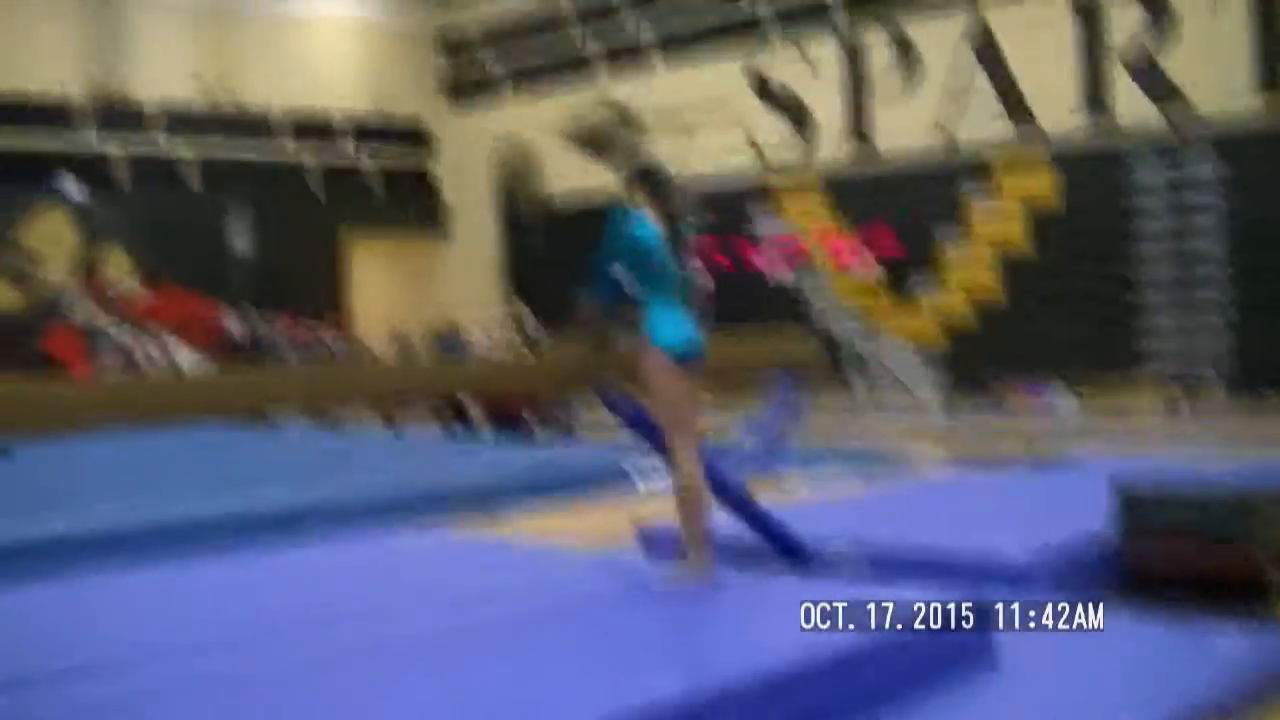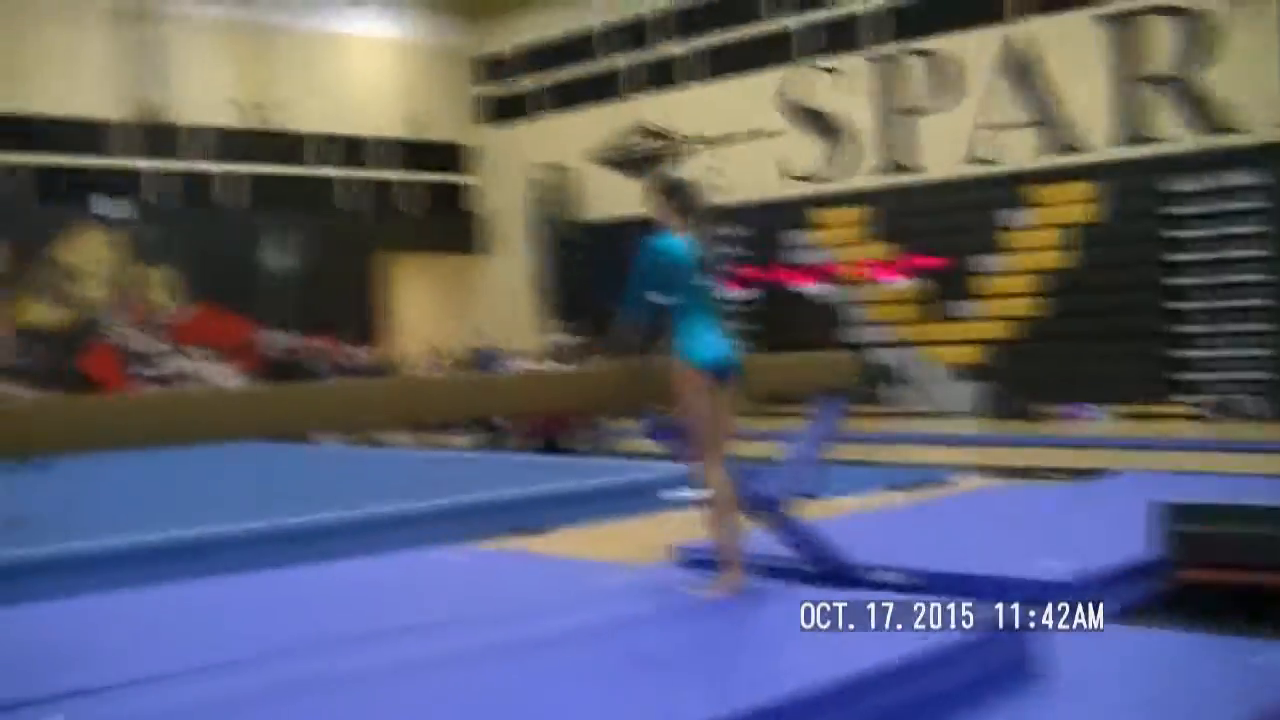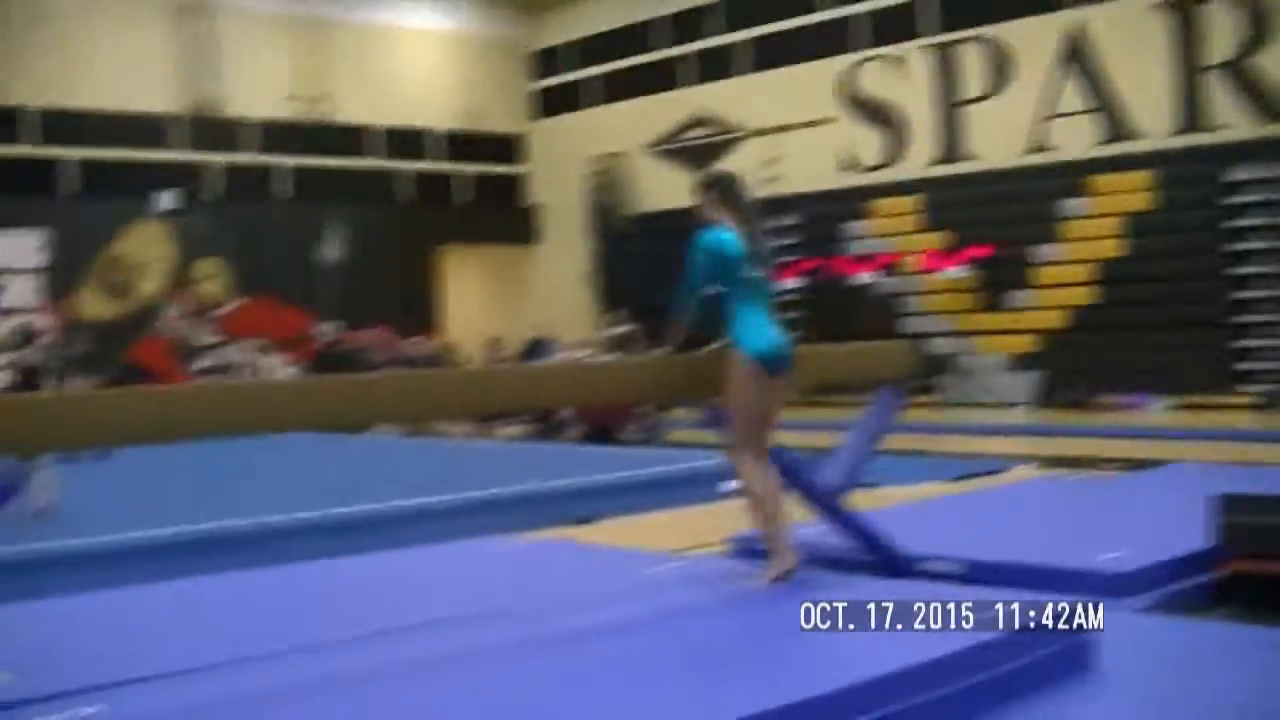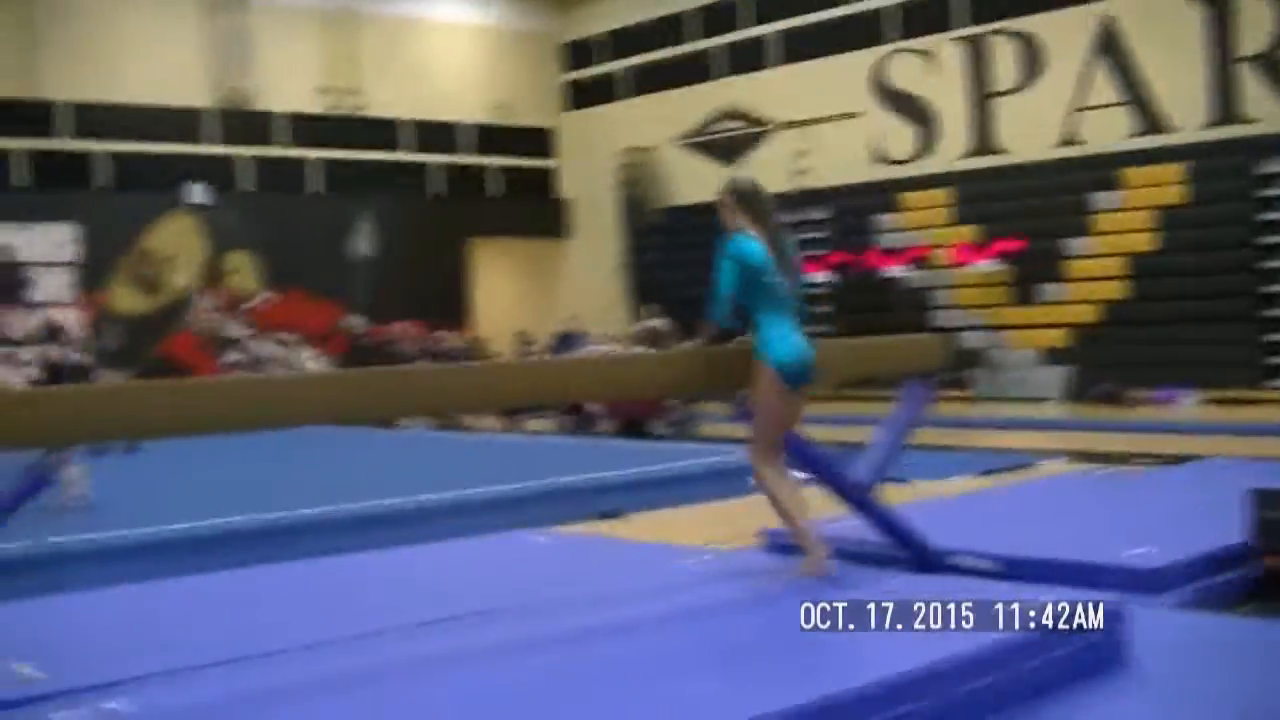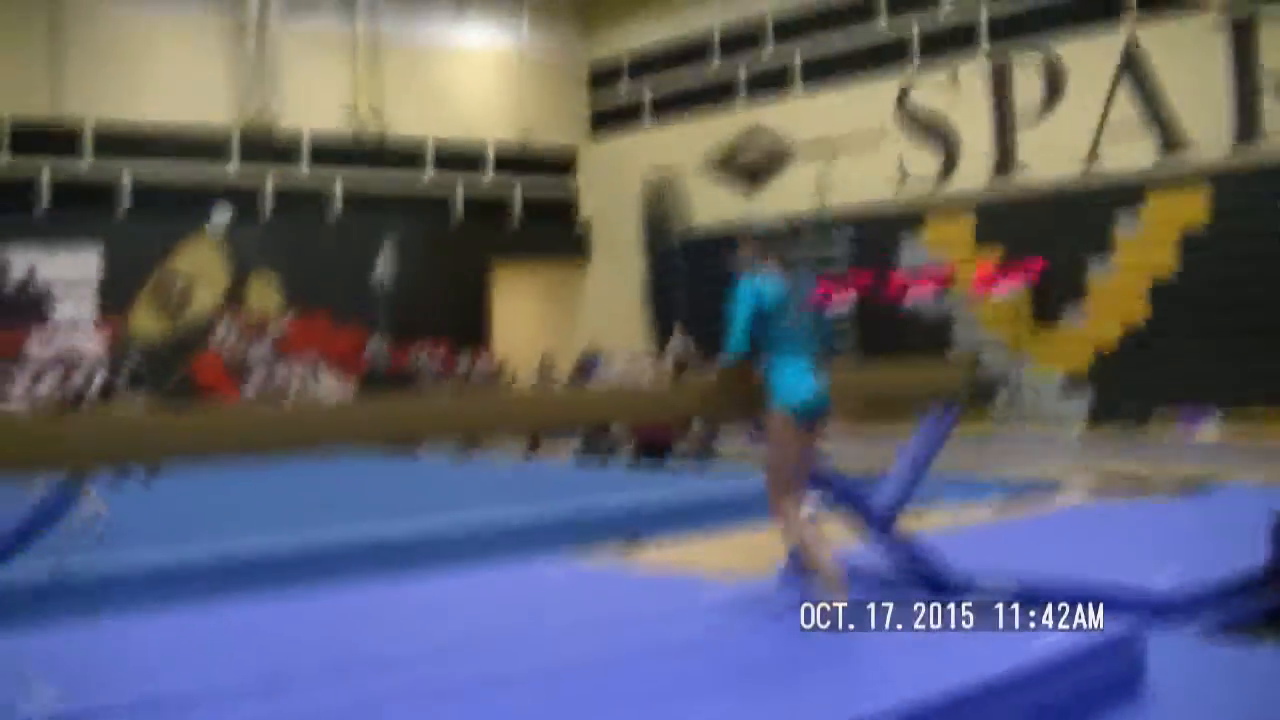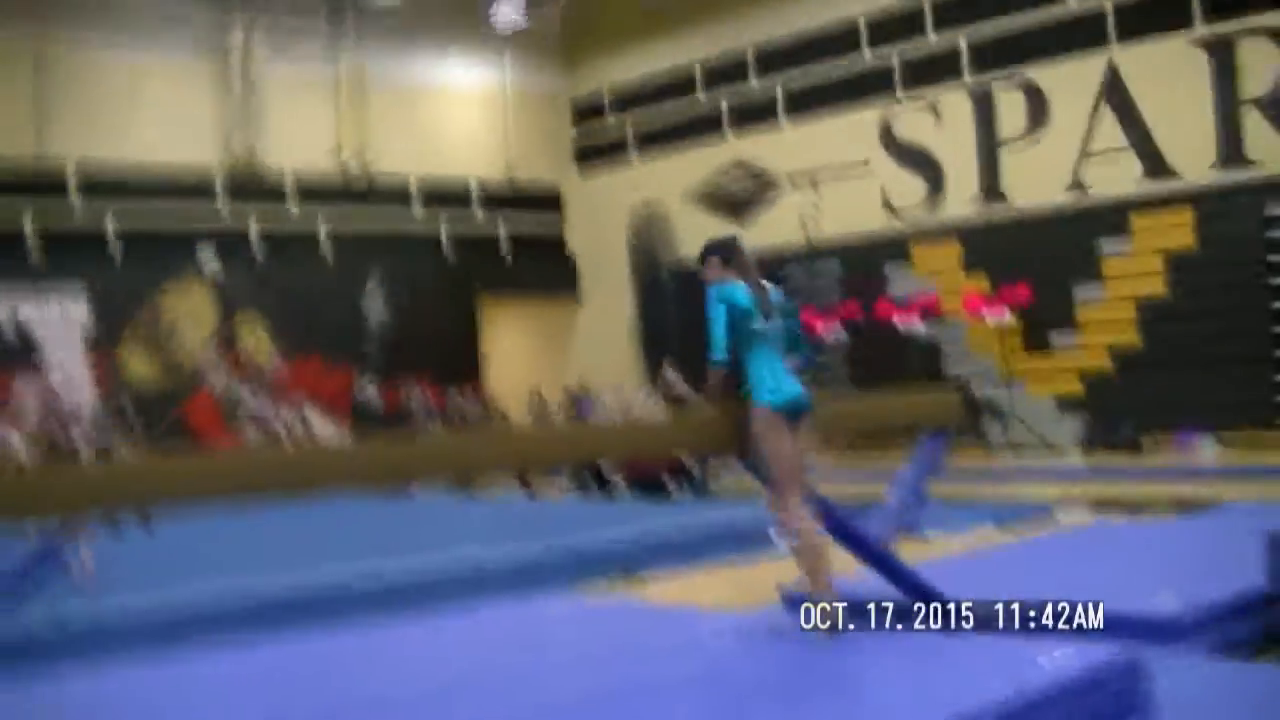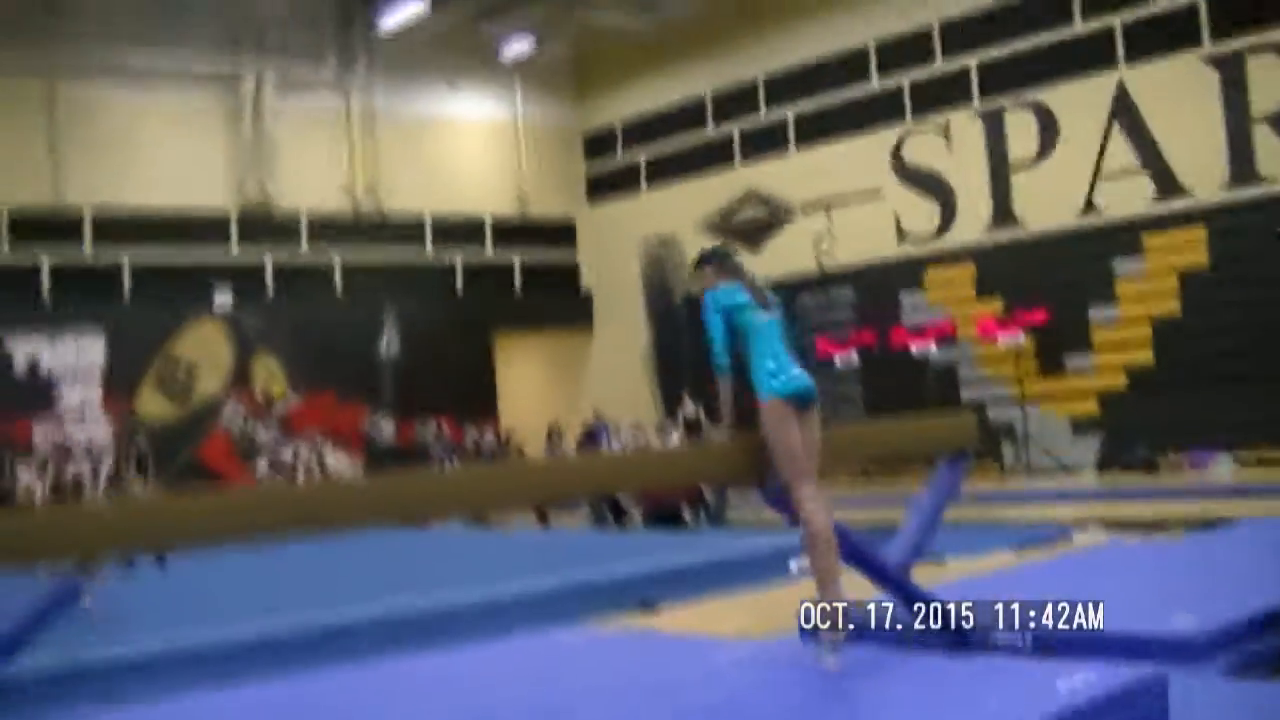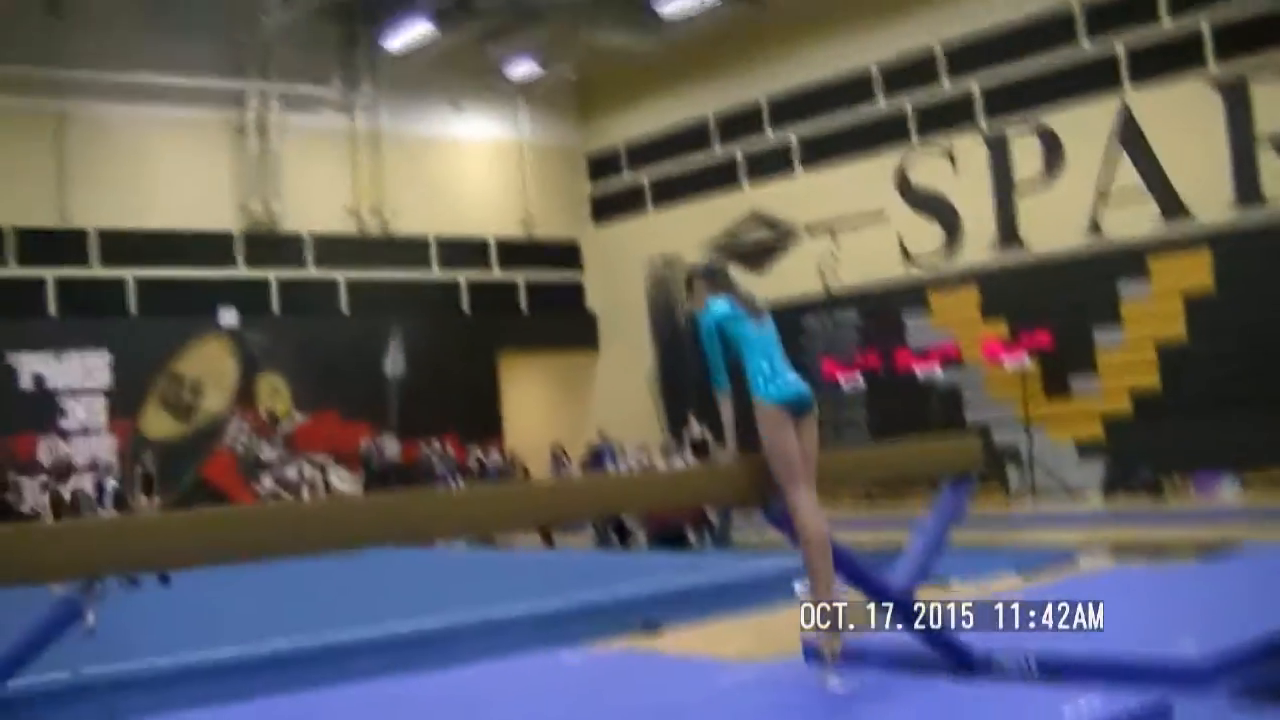
dt=0.1s
person 1, frame 1
left shoulder: (626, 228)
right shoulder: (672, 229)
left elbow: (601, 285)
right wrist: (627, 304)
left hip: (661, 341)
right hip: (687, 336)
left knee: (680, 448)
right knee: (687, 446)
left ankle: (697, 551)
right ankle: (699, 548)
person 1, frame 2
left shoulder: (659, 246)
right shoulder: (699, 245)
left elbow: (638, 304)
left hip: (696, 356)
right hip: (724, 352)
left knee: (708, 462)
right knee: (714, 460)
left ankle: (732, 564)
right ankle: (732, 561)
person 1, frame 3
left shoulder: (709, 238)
right shoulder: (752, 237)
left elbow: (690, 299)
left wrist: (672, 343)
left hip: (752, 348)
right hip: (777, 344)
left knee: (743, 453)
right knee: (756, 453)
left ankle: (781, 548)
right ankle: (779, 545)
person 1, frame 4
left shoulder: (735, 248)
right shoulder: (782, 246)
left elbow: (722, 310)
left wrist: (702, 342)
right wrist: (750, 328)
left hip: (777, 358)
right hip: (801, 354)
left knee: (762, 461)
right knee: (773, 457)
left ankle: (812, 546)
right ankle: (810, 544)
person 1, frame 5
left shoulder: (749, 288)
right shoulder: (799, 286)
left elbow: (735, 349)
left hip: (788, 397)
right hip: (815, 393)
left knee: (781, 500)
right knee: (790, 494)
left ankle: (830, 582)
right ankle: (830, 576)
person 1, frame 6
left shoulder: (720, 293)
right shoulder: (771, 292)
left elbow: (719, 356)
left wrist: (713, 399)
left hip: (769, 398)
right hip: (797, 395)
left knee: (789, 502)
right knee: (795, 497)
left ankle: (823, 596)
right ankle: (823, 590)
person 1, frame 7
left shoulder: (716, 299)
right shoulder: (765, 294)
left elbow: (722, 360)
left wrist: (724, 419)
left hip: (775, 390)
right hip: (804, 384)
left knee: (803, 492)
right knee: (811, 487)
left ankle: (831, 596)
right ankle: (833, 590)
person 1, frame 8
left shoulder: (710, 313)
right shoulder: (753, 308)
left elbow: (720, 377)
left wrist: (731, 441)
left hip: (772, 397)
right hip: (800, 391)
left knee: (799, 498)
right knee: (809, 499)
left ankle: (823, 602)
right ankle: (829, 597)
